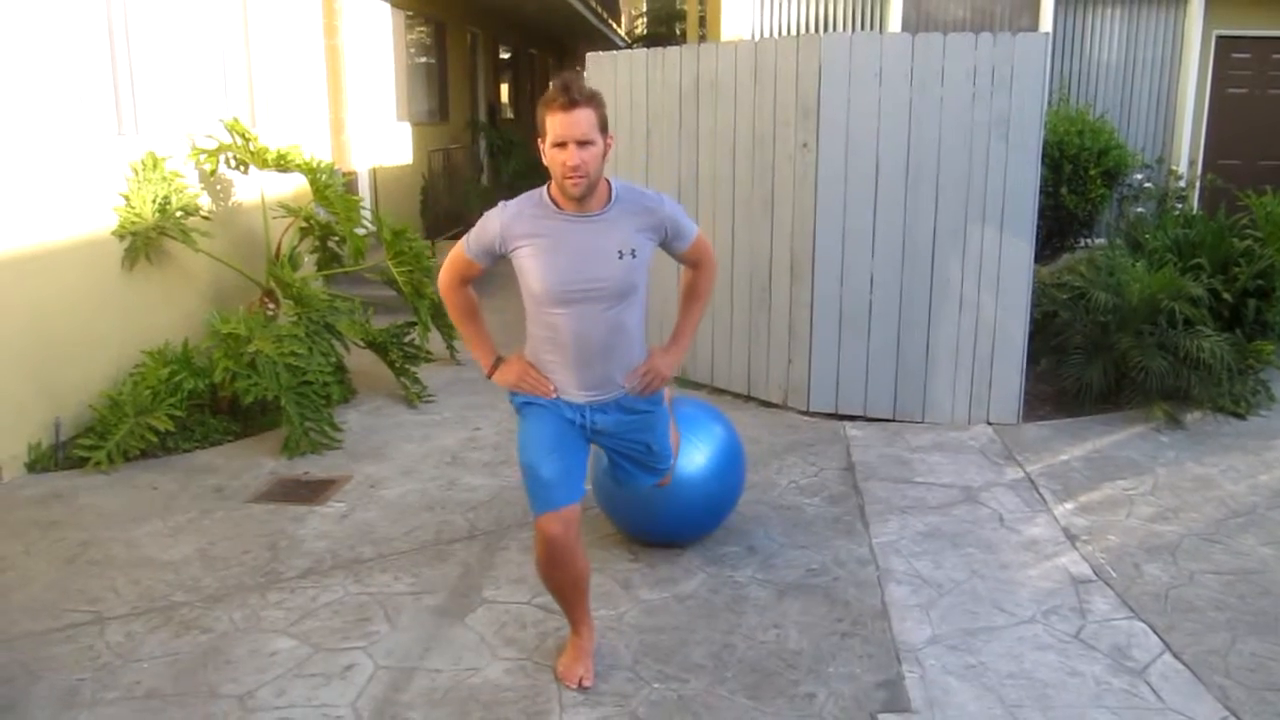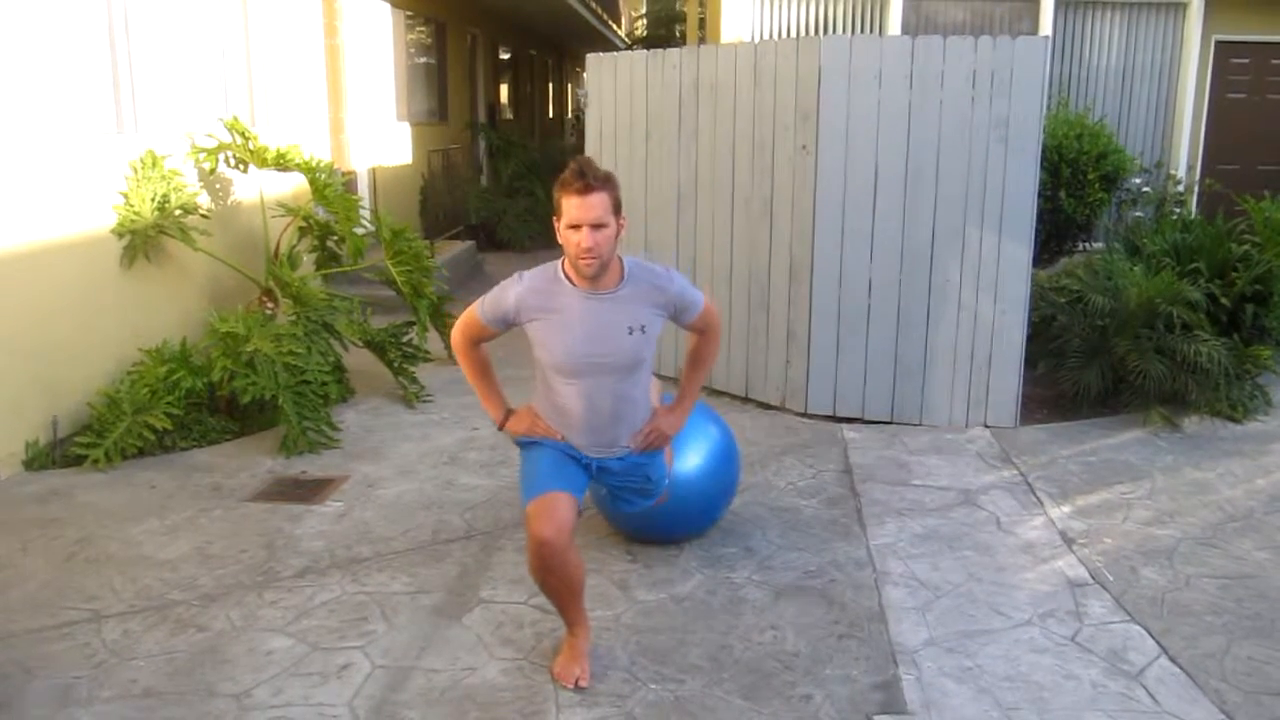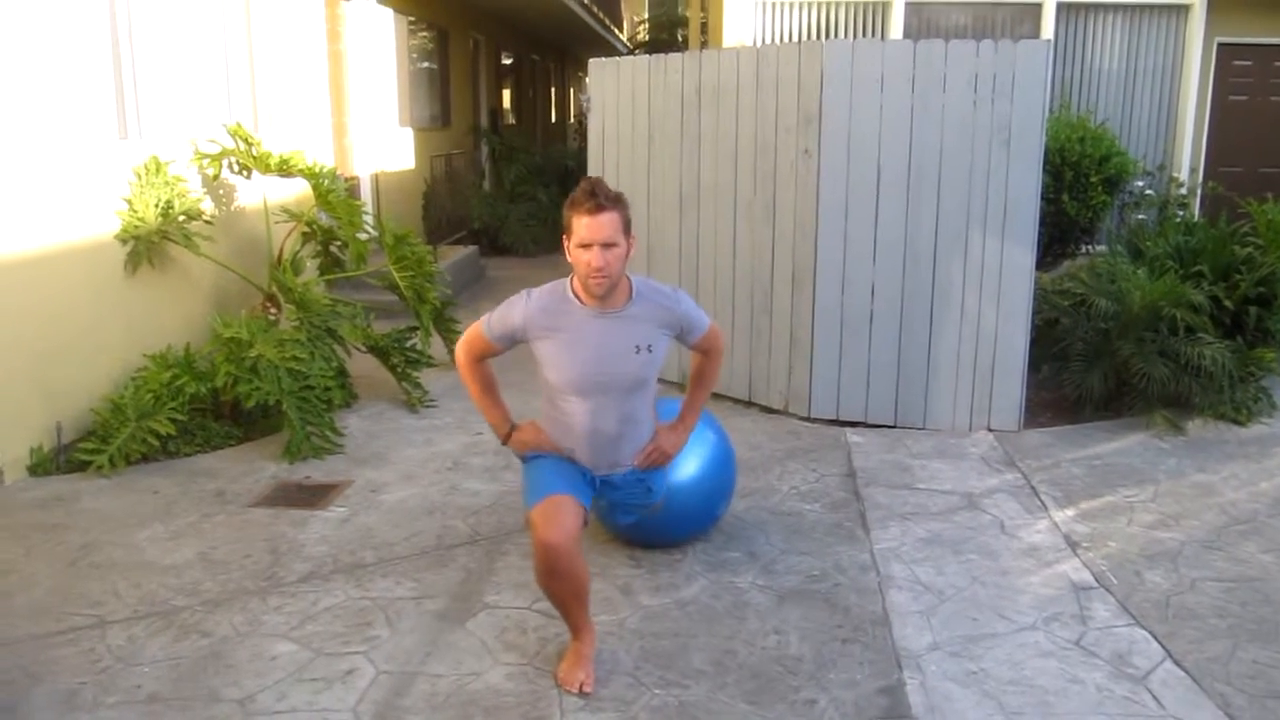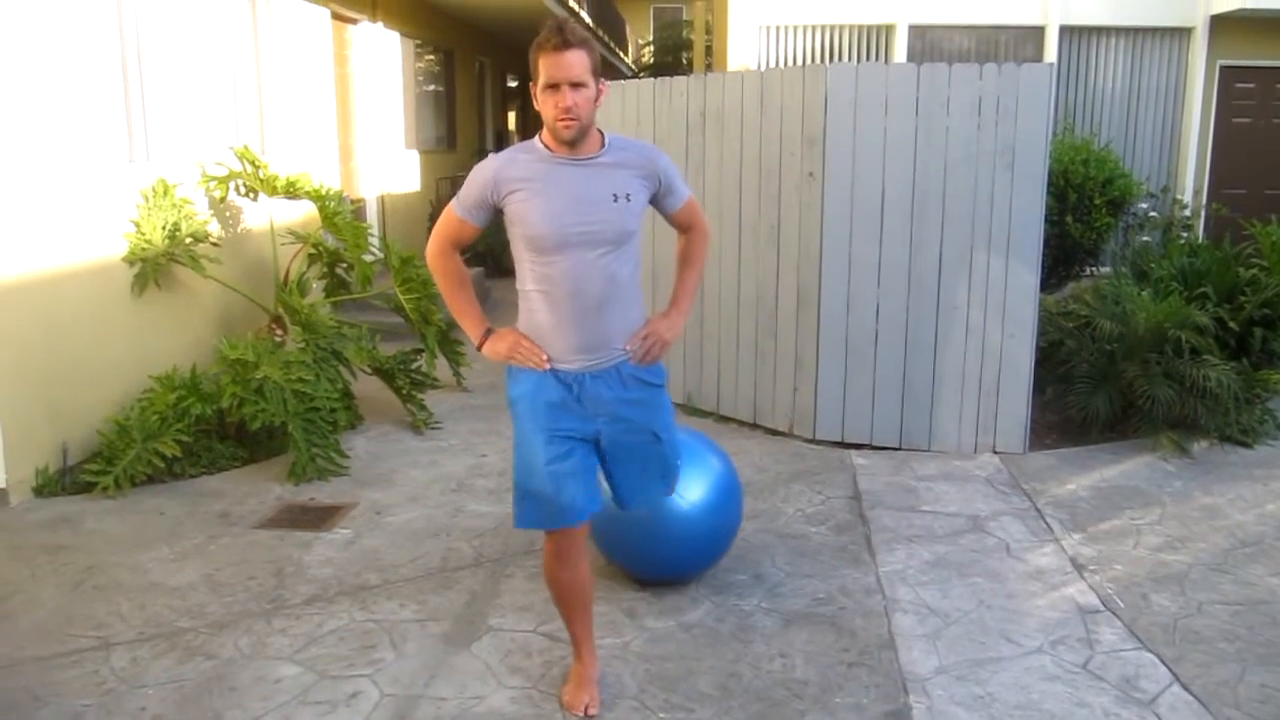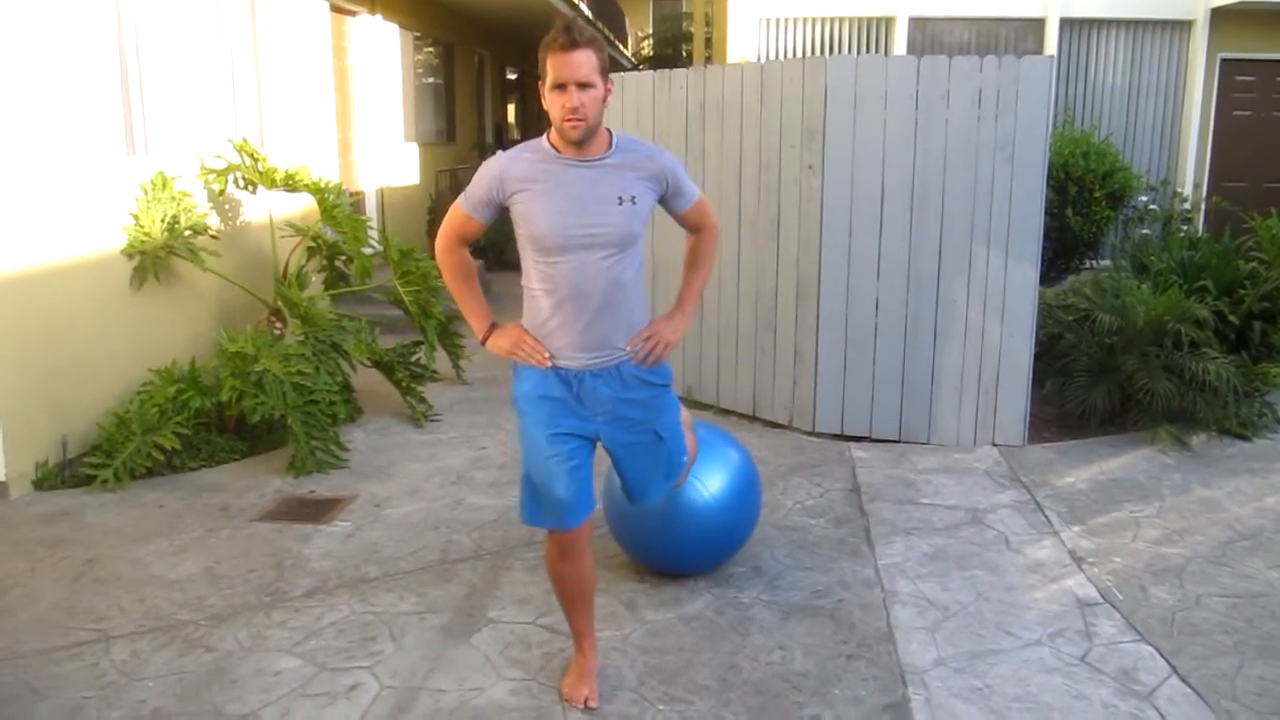
dt=1s
person 1, frame 1
left shoulder: (652, 211)
right shoulder: (510, 222)
left elbow: (703, 263)
right elbow: (452, 280)
left wrist: (676, 348)
right wrist: (493, 363)
left hip: (629, 394)
right hip: (549, 400)
left knee: (656, 479)
right knee: (556, 530)
left ankle: (663, 403)
right ankle: (581, 632)
person 1, frame 2
left shoulder: (661, 287)
right shoulder: (525, 293)
left elbow: (709, 329)
right elbow: (463, 338)
left wrist: (679, 408)
right wrist: (503, 414)
left hip: (633, 442)
right hip: (556, 442)
left knee: (650, 500)
right knee: (547, 537)
right ankle: (576, 632)
person 1, frame 3
left shoulder: (668, 307)
right shoulder: (532, 310)
left elbow: (712, 349)
right elbow: (468, 354)
left wrist: (682, 427)
right wrist: (507, 431)
left hip: (635, 460)
right hip: (559, 457)
left knee: (641, 516)
right knee: (553, 542)
right ankle: (582, 638)
person 1, frame 4
left shoulder: (643, 162)
right shoulder: (501, 173)
left elbow: (695, 229)
right elbow: (441, 248)
left wrist: (677, 313)
right wrist: (482, 334)
left hip: (630, 371)
right hip: (545, 381)
left knee: (656, 491)
right knee: (565, 529)
right ankle: (585, 660)
person 1, frame 5
left shoulder: (651, 165)
right shoulder: (507, 171)
left elbow: (705, 230)
right elbow: (450, 243)
left wrist: (681, 315)
right wrist: (487, 329)
left hip: (633, 367)
right hip: (548, 379)
left knee: (666, 481)
right knee: (566, 529)
left ankle: (675, 418)
right ankle: (584, 652)
